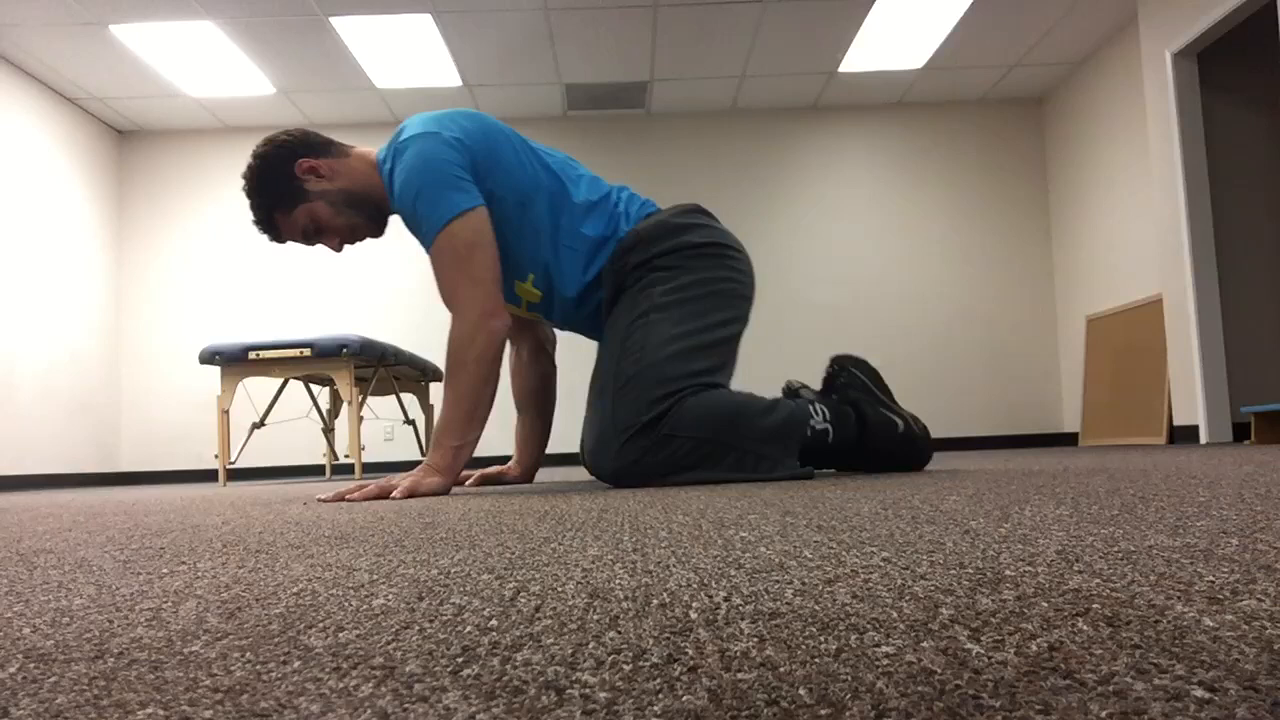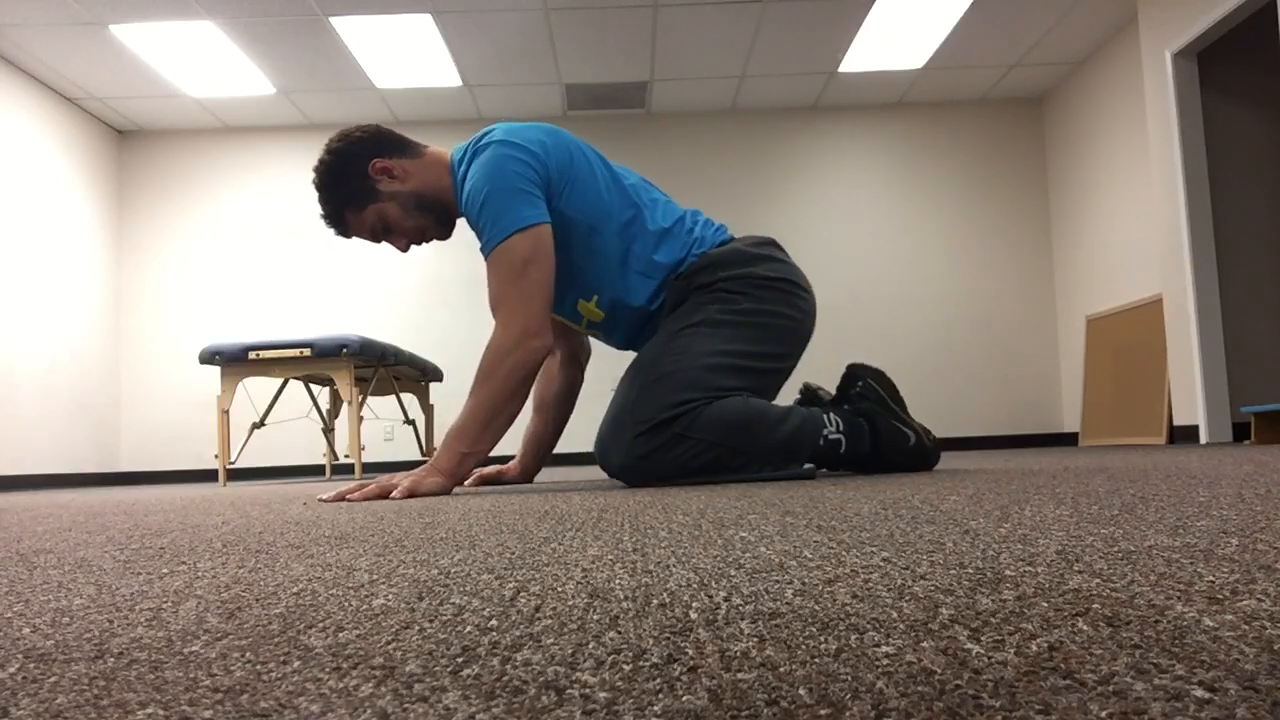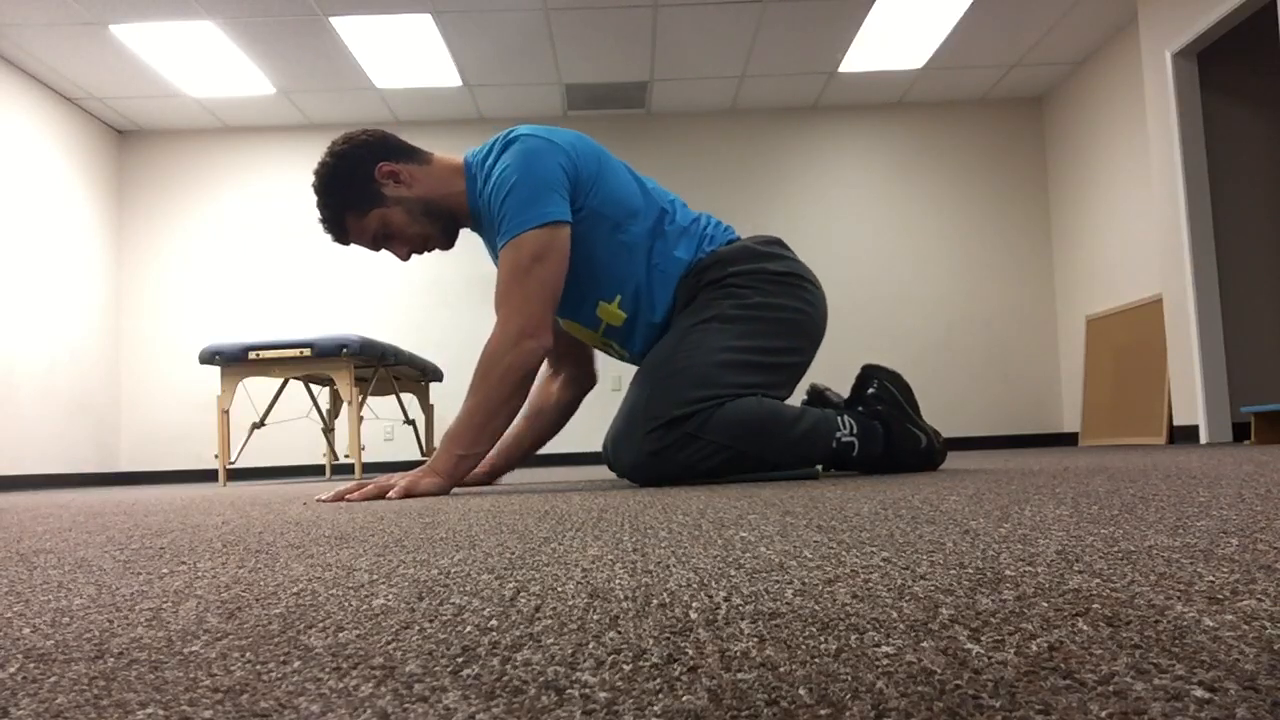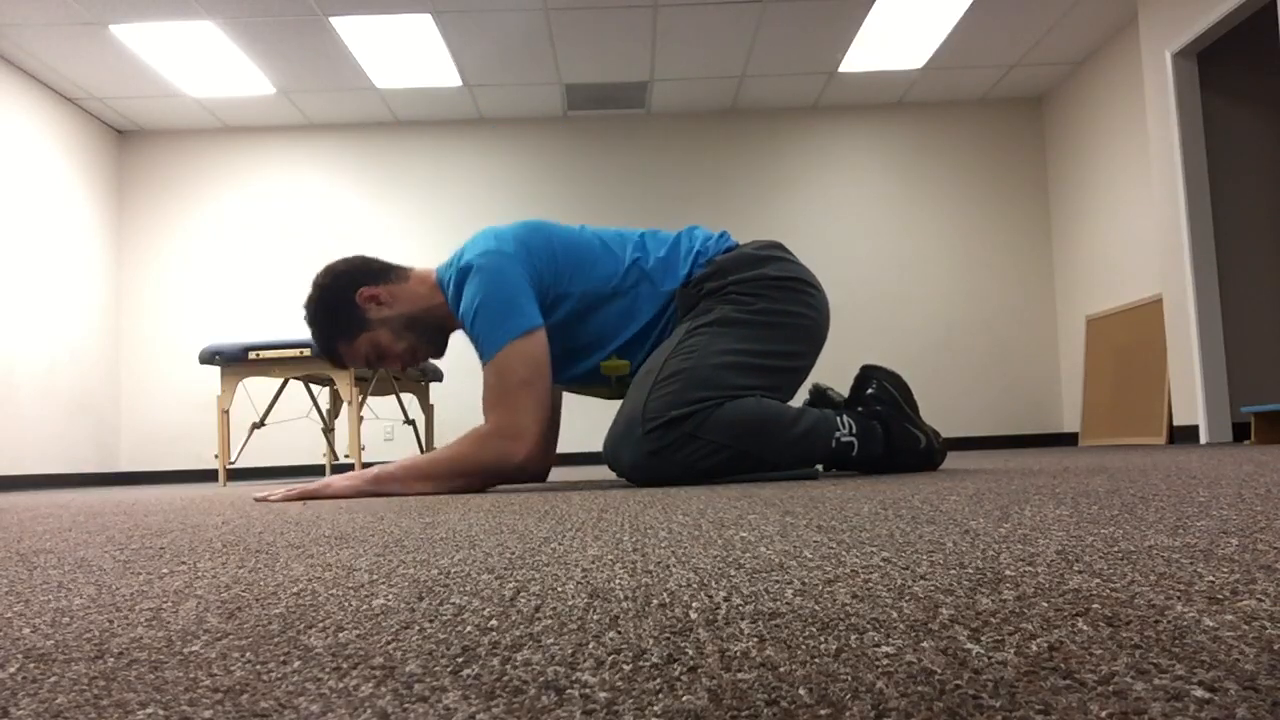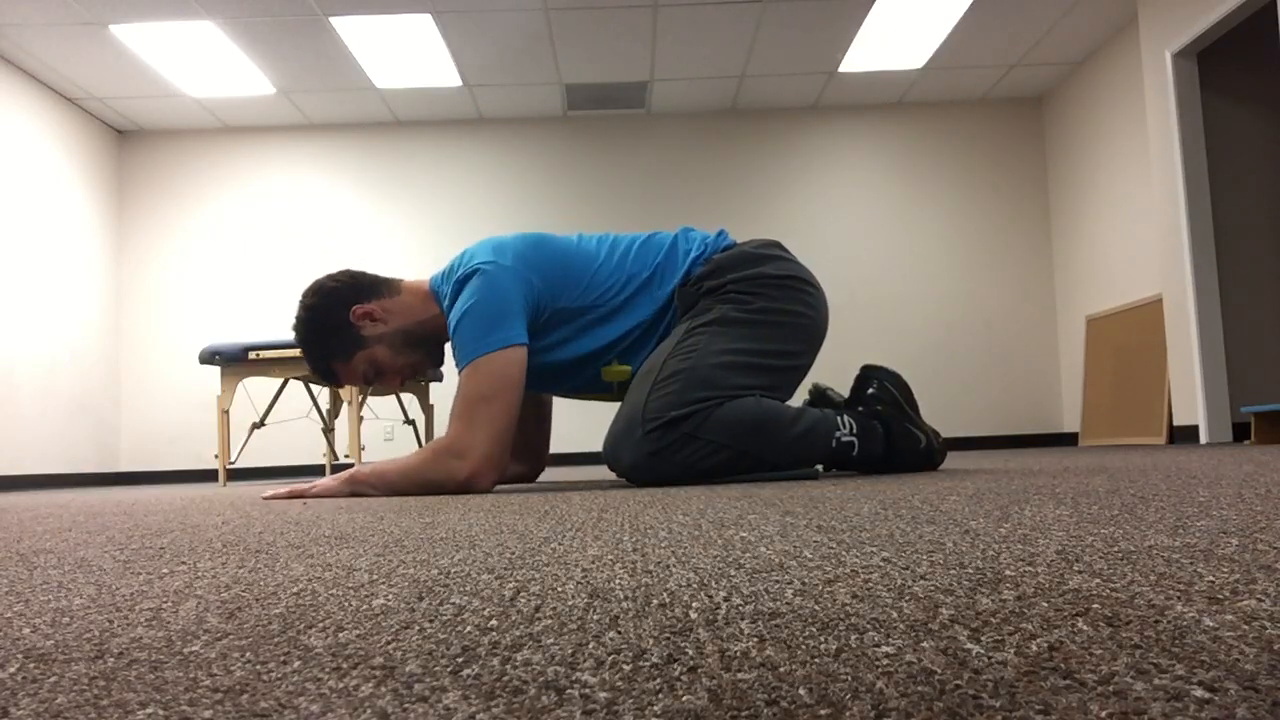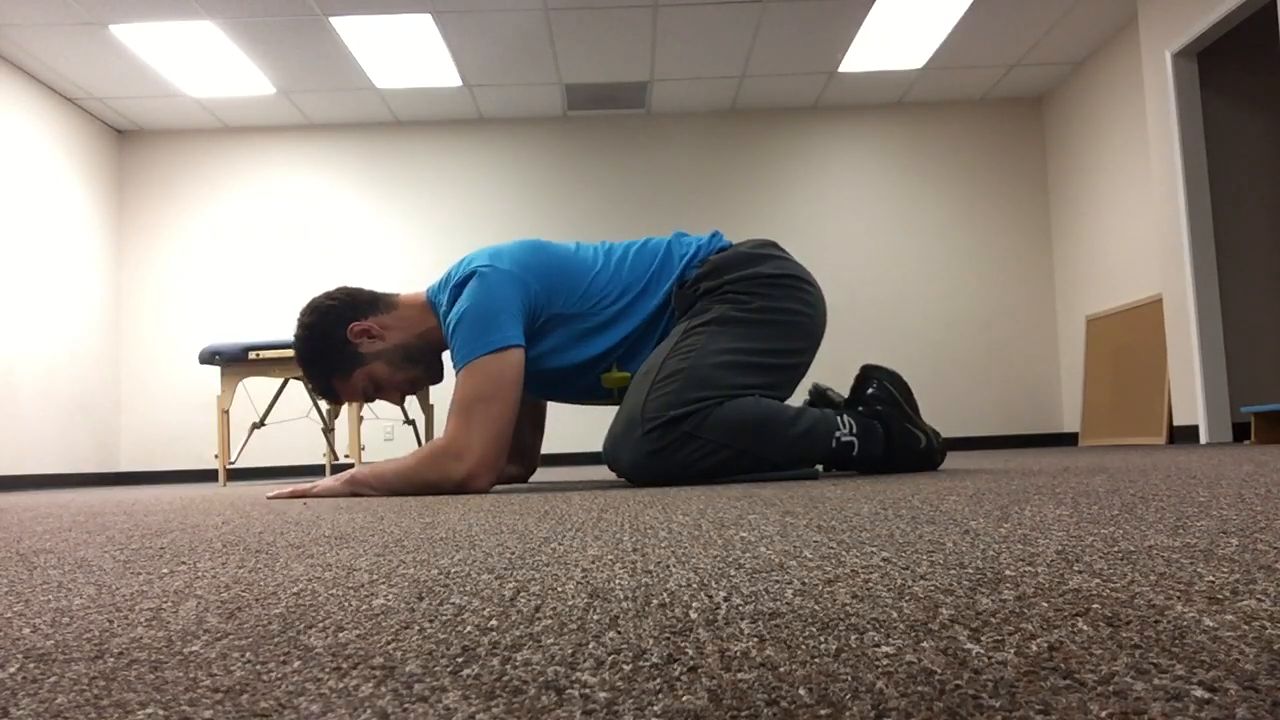
dt=0.7s
person 1, frame 1
left shoulder: (421, 155)
right shoulder: (430, 176)
left elbow: (482, 321)
right elbow: (529, 335)
left wrist: (440, 465)
right wrist: (524, 460)
left hip: (680, 264)
right hip: (657, 278)
left knee: (628, 449)
right knee: (616, 448)
left ankle: (839, 419)
right ankle: (808, 417)
person 1, frame 2
left shoulder: (495, 163)
right shoulder: (498, 188)
left elbow: (524, 337)
right elbow: (565, 347)
left wrist: (445, 466)
right wrist: (525, 464)
left hip: (740, 291)
right hip: (735, 297)
left knee: (638, 446)
right knee: (631, 447)
left ankle: (851, 430)
right ankle: (830, 418)
person 1, frame 3
left shoulder: (519, 163)
right shoulder: (501, 225)
left elbow: (524, 338)
right elbow: (571, 373)
left wrist: (444, 468)
right wrist: (491, 462)
left hip: (753, 292)
right hip: (714, 309)
left knee: (650, 447)
right knee: (635, 453)
left ankle: (863, 430)
right ankle: (834, 419)
person 1, frame 4
left shoulder: (486, 271)
right shoulder: (506, 310)
left elbow: (515, 445)
right elbow: (531, 459)
left wrist: (374, 479)
right wrist: (391, 482)
left hip: (758, 293)
right hip: (739, 305)
left knee: (649, 447)
right knee: (636, 453)
left ankle: (862, 433)
right ankle: (841, 413)
person 1, frame 5
left shoulder: (483, 285)
right shoulder: (489, 297)
left elbow: (473, 463)
right elbow: (524, 460)
left wrist: (352, 479)
right wrist: (381, 476)
left hip: (756, 291)
right hip: (743, 300)
left knee: (649, 446)
right knee: (633, 454)
left ankle: (863, 431)
right ankle: (838, 415)
person 1, frame 6
left shoulder: (479, 294)
right shoulder: (490, 311)
left elbow: (470, 464)
right elbow: (516, 460)
left wrist: (351, 480)
right wrist: (382, 475)
left hip: (754, 291)
right hip: (744, 298)
left knee: (646, 445)
right knee: (640, 451)
left ankle: (865, 431)
right ankle: (835, 415)
